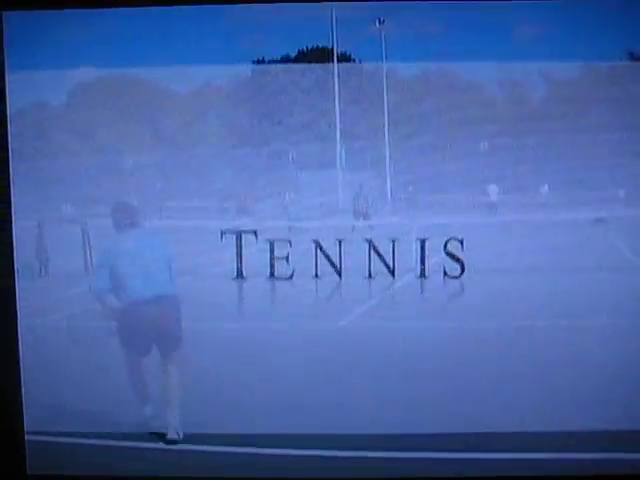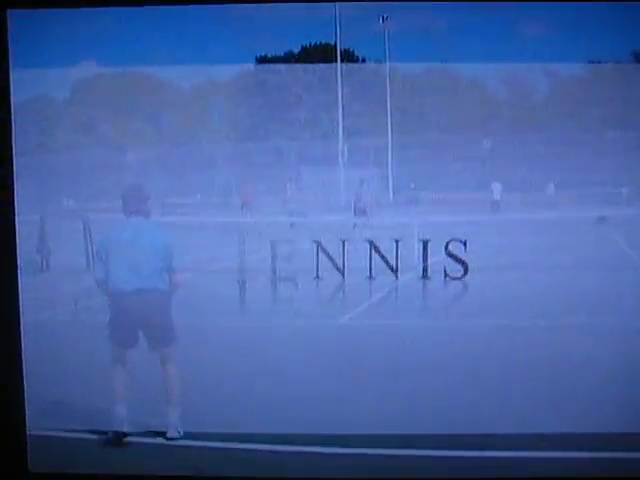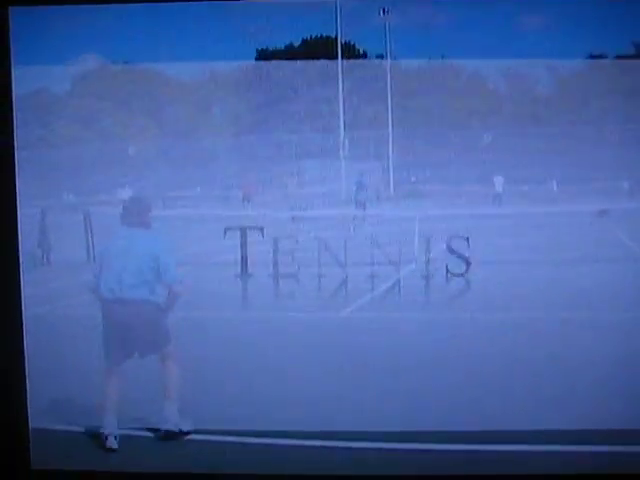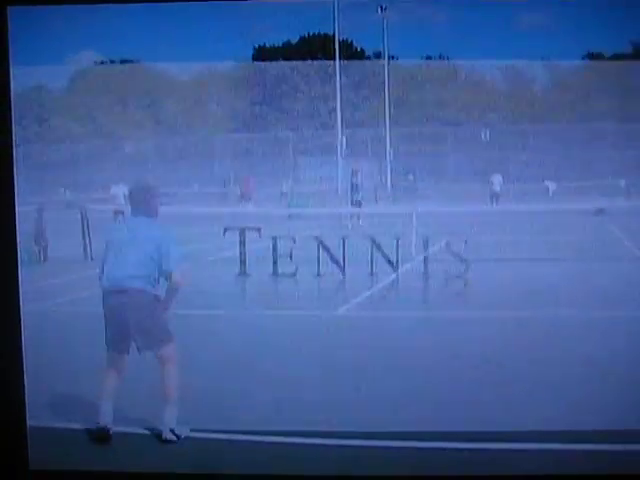
dt=0.2s
person 1, frame 1
left shoulder: (110, 252)
right shoulder: (156, 241)
left elbow: (100, 292)
left wrist: (117, 313)
left hip: (134, 312)
right hip: (167, 306)
left knee: (134, 365)
right knee: (171, 364)
left ankle: (148, 412)
right ankle: (173, 426)
person 1, frame 2
left shoulder: (110, 237)
right shoulder: (158, 233)
left elbow: (100, 280)
right elbow: (173, 281)
left hip: (122, 303)
right hip: (152, 300)
left knee: (119, 362)
right knee: (168, 361)
left ankle: (119, 420)
right ankle: (173, 425)
person 1, frame 3
left shoulder: (111, 245)
right shoulder: (155, 243)
left elbow: (97, 288)
right elbow: (174, 290)
right wrist: (163, 312)
left hip: (111, 312)
right hip: (142, 309)
left knee: (112, 372)
right knee: (169, 359)
left ankle: (109, 431)
right ankle: (171, 420)
person 1, frame 4
left shoulder: (116, 233)
right shoulder: (158, 233)
left elbow: (103, 276)
right elbow: (175, 280)
right wrist: (164, 306)
left hip: (111, 301)
right hip: (141, 300)
left knee: (115, 365)
right knee: (169, 360)
left ankle: (105, 418)
right ankle: (168, 426)
